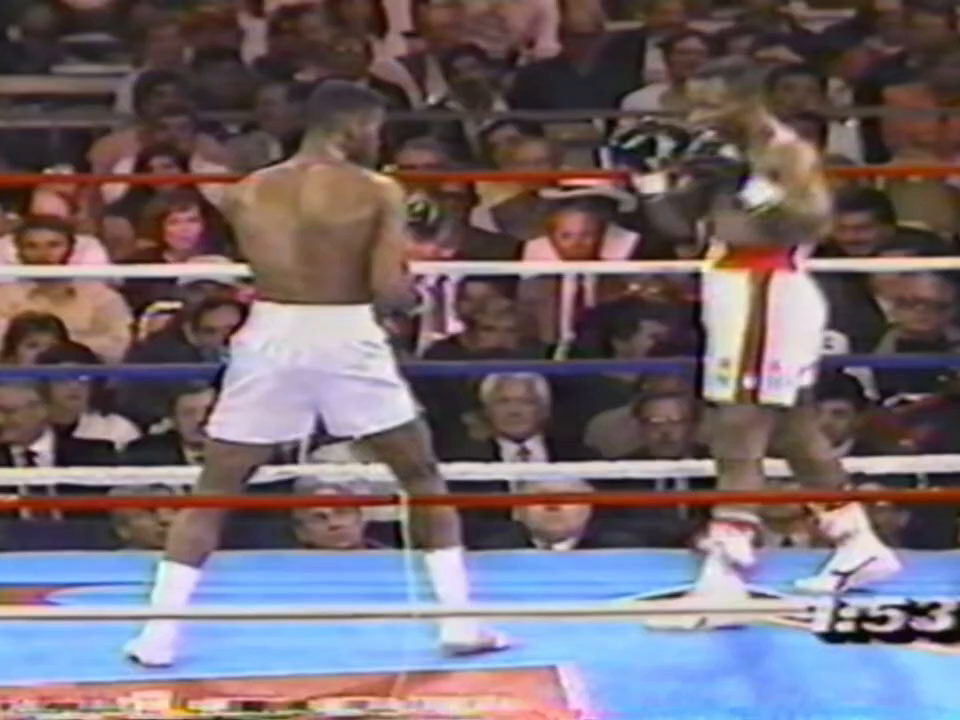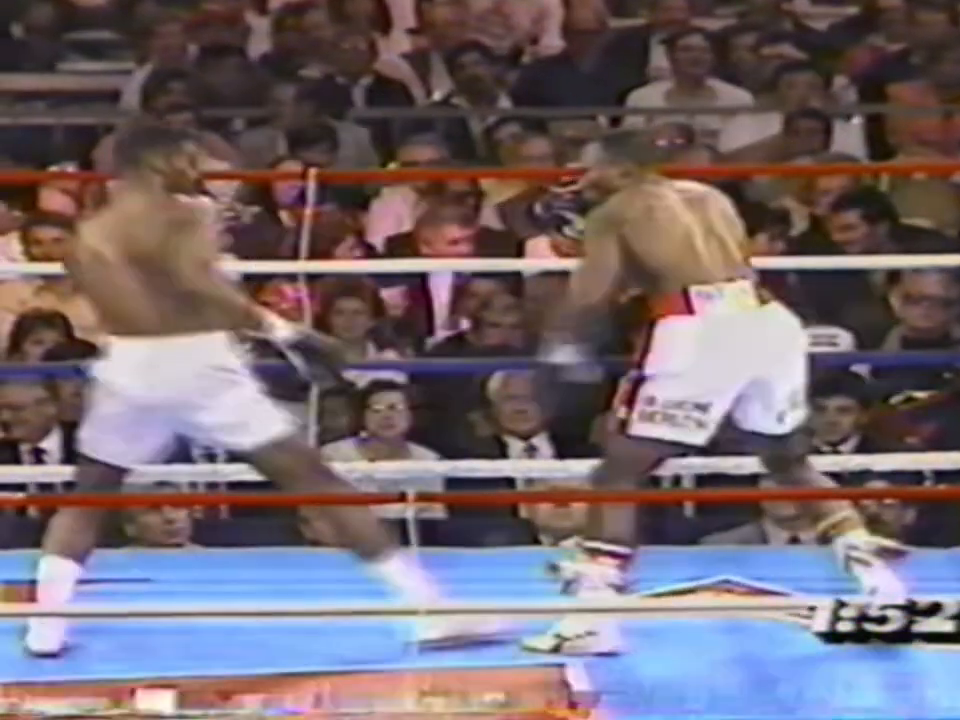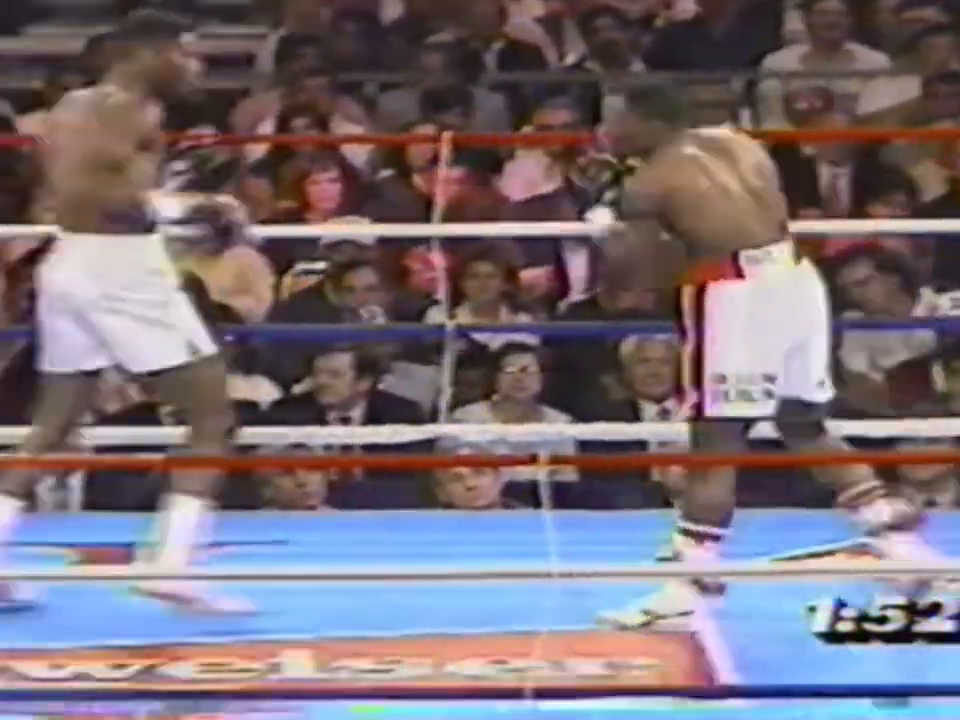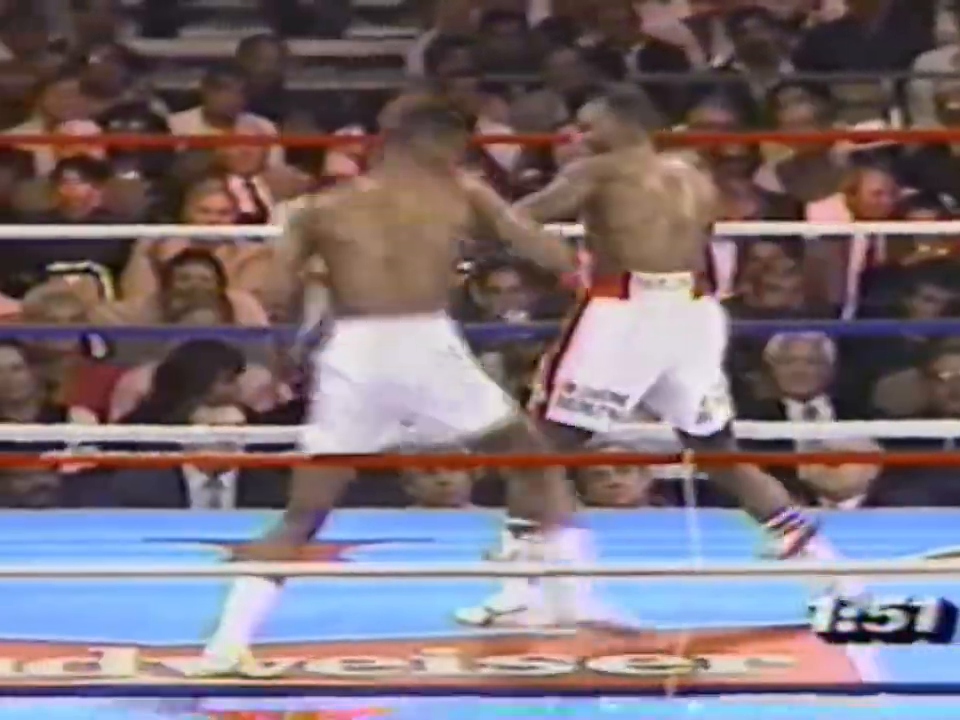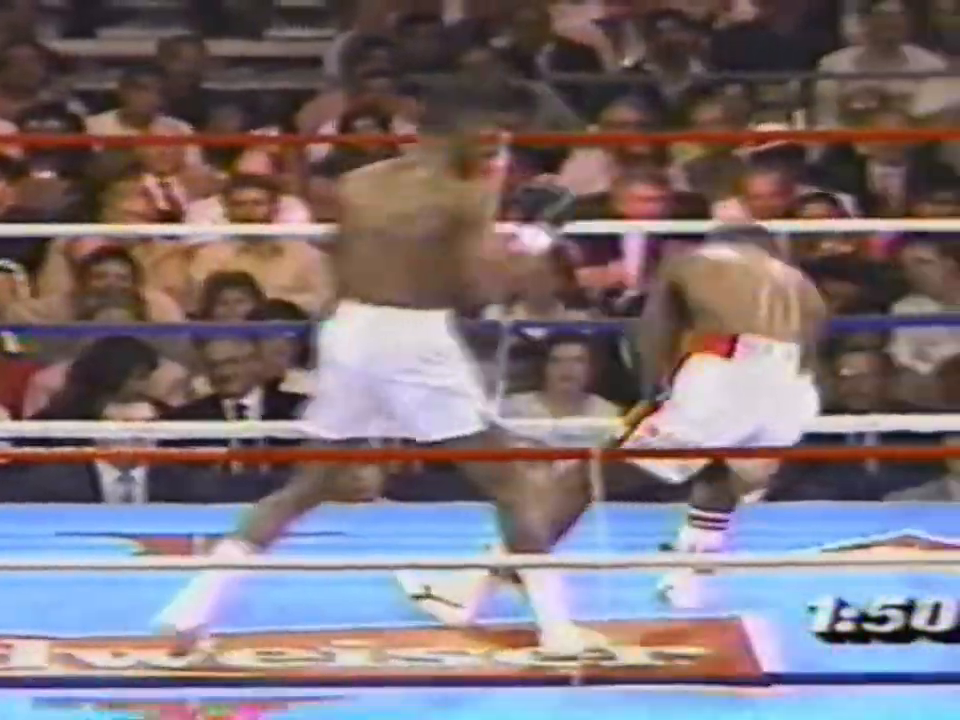
dt=0.7s
person 1, frame 1
left shoulder: (245, 192)
right shoulder: (376, 193)
right elbow: (391, 288)
left hip: (270, 339)
right hip: (346, 341)
left knee: (213, 492)
right knee: (422, 477)
left ankle: (158, 635)
right ankle: (459, 621)
person 1, frame 2
left shoulder: (84, 237)
right shoulder: (189, 213)
right elbow: (198, 283)
right wrist: (281, 330)
left hip: (126, 371)
right hip: (203, 367)
left knee: (86, 498)
right knee: (322, 488)
left ankle: (47, 623)
right ankle: (433, 611)
person 1, frame 3
left shoulder: (71, 106)
right shoulder: (134, 110)
right elbow: (85, 184)
left wrist: (158, 183)
right wrist: (160, 205)
left hip: (67, 268)
right hip: (124, 271)
left knee: (51, 426)
right knee: (213, 416)
right ankle: (171, 565)
person 1, frame 4
left shoulder: (324, 209)
right shoulder: (464, 191)
left elbow: (283, 283)
right elbow: (541, 250)
left hip: (353, 355)
right hip: (427, 350)
left knee: (304, 512)
right knee: (541, 466)
left ankle: (228, 642)
right ankle: (578, 602)
person 1, frame 5
left shoulder: (355, 185)
right shoulder: (466, 197)
right elbow: (494, 280)
left hip: (349, 337)
right hip: (418, 345)
left knee: (301, 491)
right knee: (511, 487)
left ankle: (188, 615)
right ankle: (559, 628)
person 2, frame 1
left shoulder: (786, 152)
right shoulder: (714, 151)
left elbow: (817, 221)
right elbow: (680, 222)
left wrist: (749, 184)
right wrist: (650, 178)
left hip: (767, 294)
right hip: (739, 290)
left knee: (735, 436)
right knee: (793, 430)
left ankle: (724, 582)
right ankle: (861, 549)
person 2, frame 2
left shoulder: (615, 214)
right shoulder: (709, 197)
left elbow: (589, 296)
left wrist: (560, 352)
left hip: (693, 335)
right hip: (759, 319)
left knee: (618, 474)
right knee: (790, 465)
left ankle: (591, 618)
right ankle: (873, 569)
person 2, frame 3
left shoulder: (654, 183)
right shoulder: (740, 144)
left elbow: (636, 269)
left hip: (739, 299)
right hip: (799, 285)
left knee: (712, 446)
right knee: (809, 431)
left ankle: (692, 588)
right ankle: (901, 543)
person 2, frame 4
left shoulder: (595, 170)
right shoulder: (696, 180)
left elbow: (534, 212)
left hip: (623, 317)
right hip: (692, 315)
right knee: (720, 453)
left ankle: (521, 590)
person 2, frame 5
left shoulder: (693, 260)
right shoulder: (804, 286)
left elbow: (654, 351)
left hip: (722, 374)
right hip: (789, 392)
left knee: (586, 478)
right knee: (726, 470)
right ankle: (690, 577)
